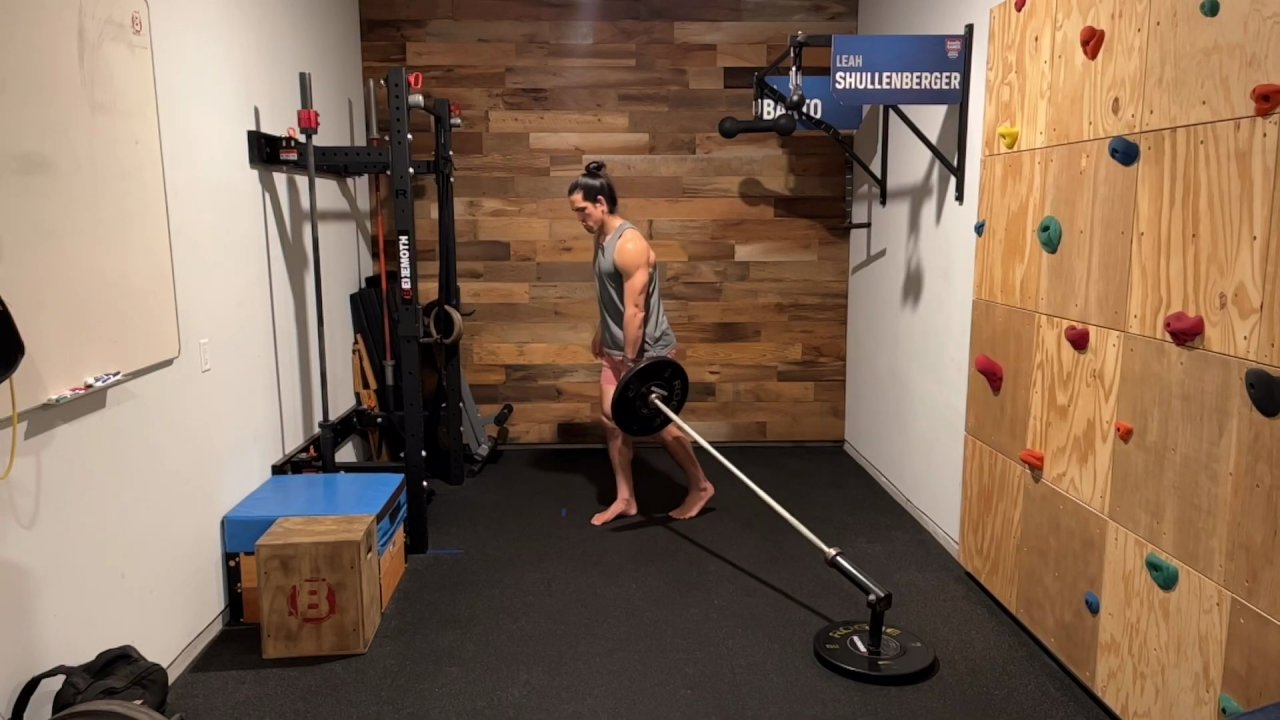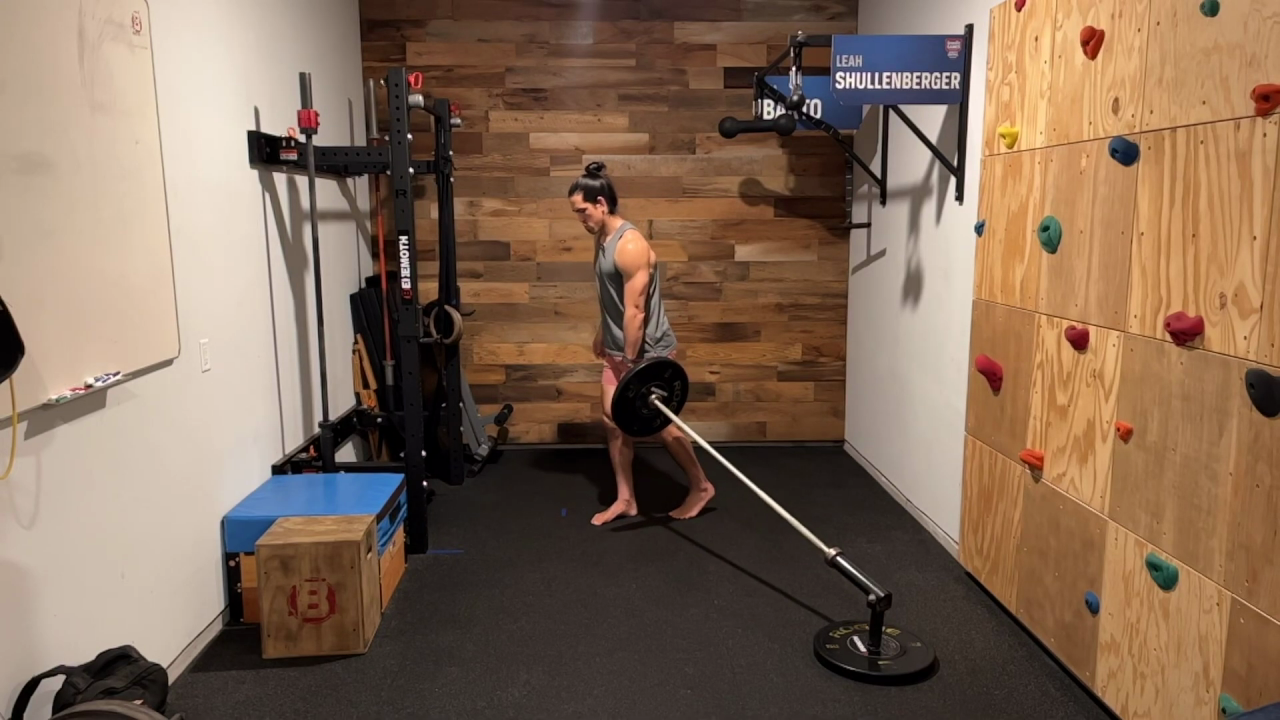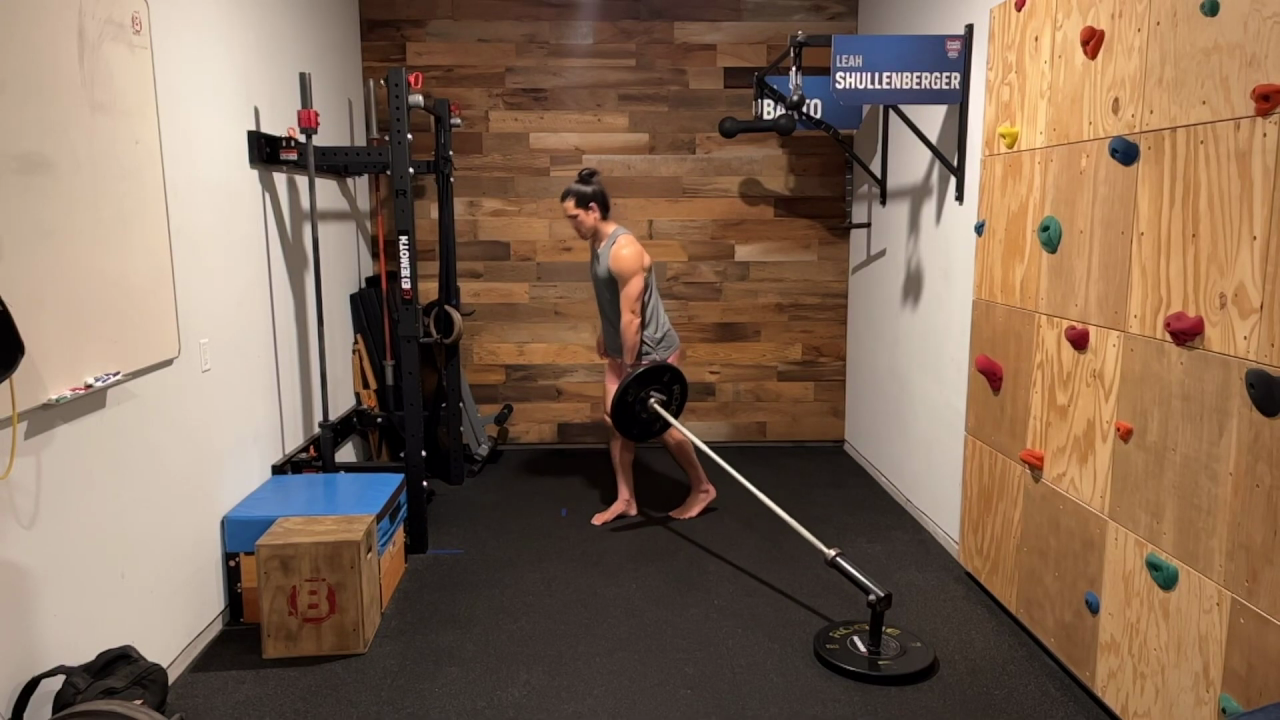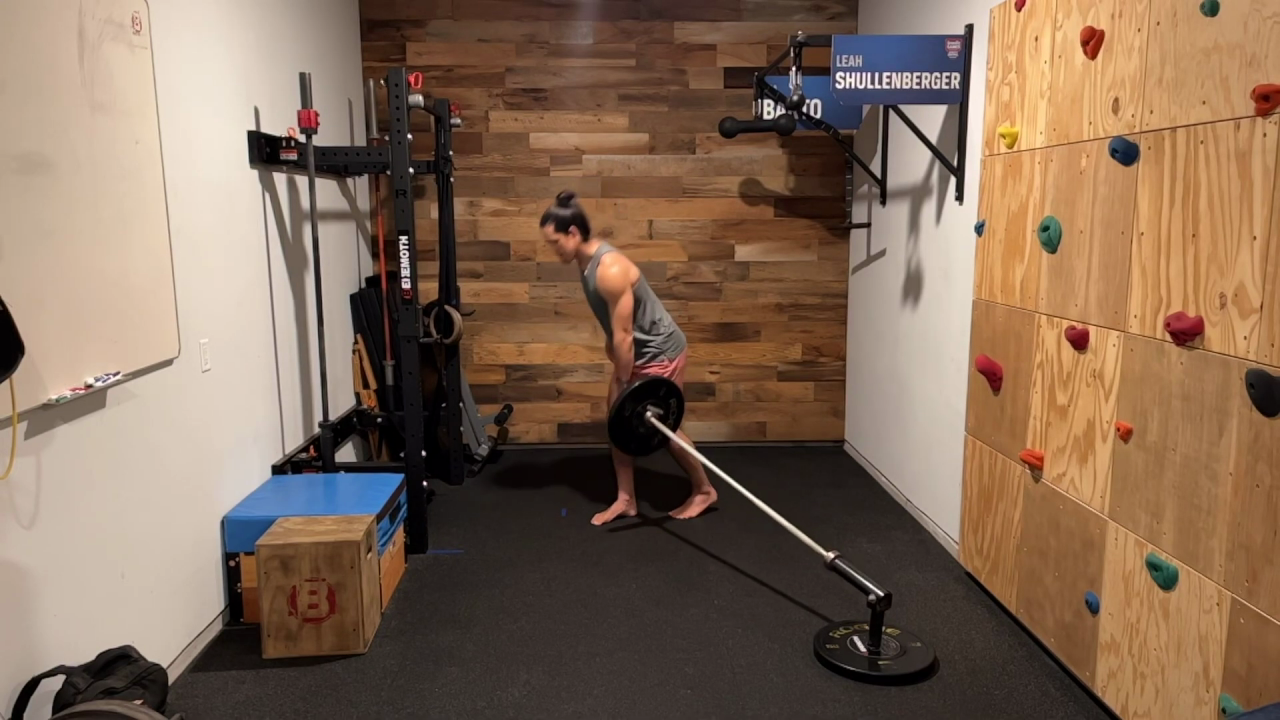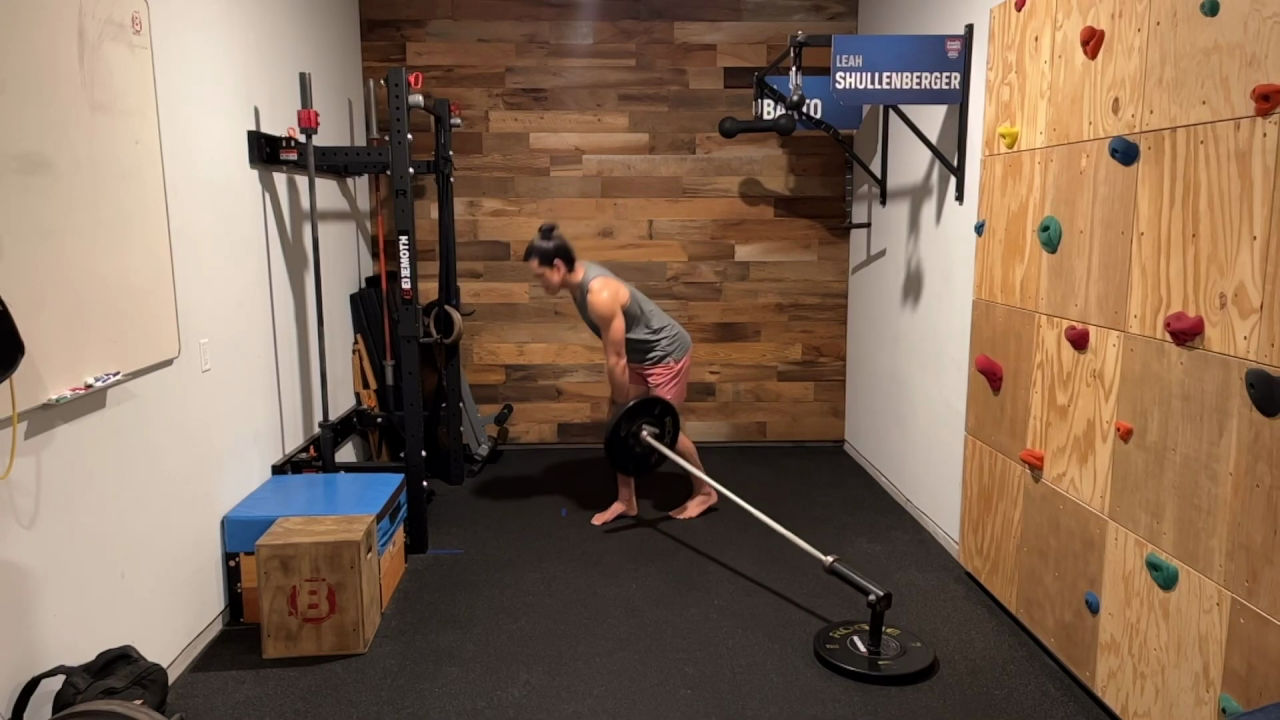
dt=0.2s
person 1, frame 1
left shoulder: (630, 244)
right shoulder: (602, 238)
left elbow: (635, 310)
left wrist: (632, 365)
right wrist: (599, 334)
left hip: (646, 352)
right hip: (616, 350)
left knee: (660, 424)
right knee: (613, 422)
left ankle: (700, 486)
right ankle: (625, 499)
person 1, frame 2
left shoulder: (630, 245)
right shoulder: (602, 239)
left elbow: (636, 311)
left wrist: (633, 366)
right wrist: (601, 333)
left hip: (647, 352)
right hip: (617, 350)
left knee: (660, 425)
right knee: (614, 423)
left ankle: (701, 486)
right ankle: (625, 499)
person 1, frame 3
left shoulder: (624, 250)
right shoulder: (598, 243)
left elbow: (632, 316)
left wrist: (631, 370)
right wrist: (604, 336)
left hip: (650, 353)
right hip: (621, 350)
right knee: (616, 422)
left ankle: (702, 488)
right ankle: (626, 500)
person 1, frame 4
left shoulder: (611, 269)
right shoulder: (586, 260)
left elbow: (624, 333)
left wrist: (625, 385)
left hip: (659, 352)
right hip: (633, 353)
left ankle: (704, 490)
right ankle: (625, 500)
person 1, frame 5
left shoulder: (600, 295)
right shoulder: (579, 279)
left elbow: (617, 359)
left wrist: (620, 405)
left hip: (666, 352)
right hip: (639, 354)
left ankle: (704, 492)
right ankle: (626, 500)
